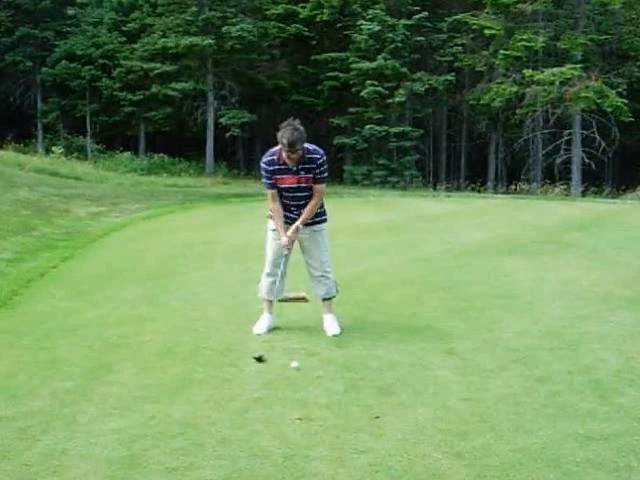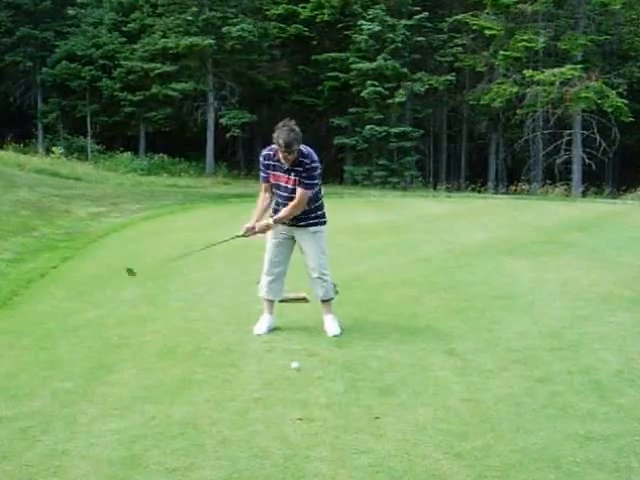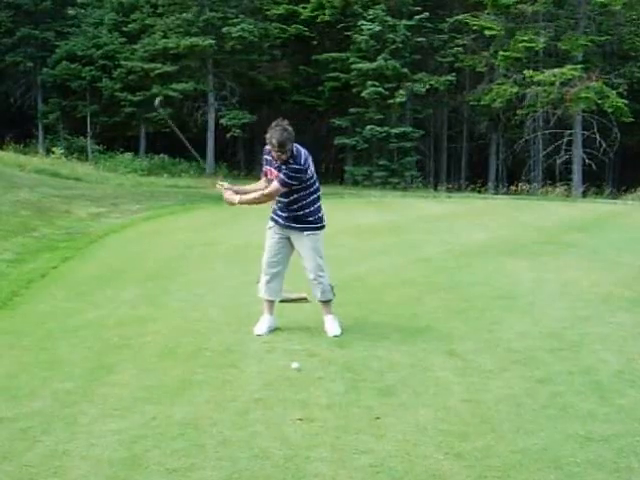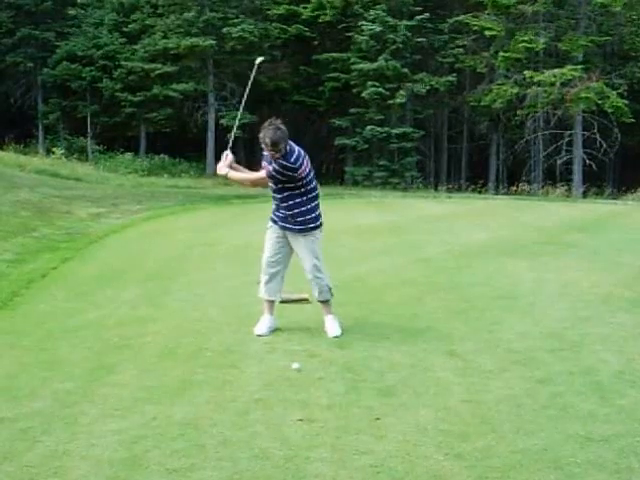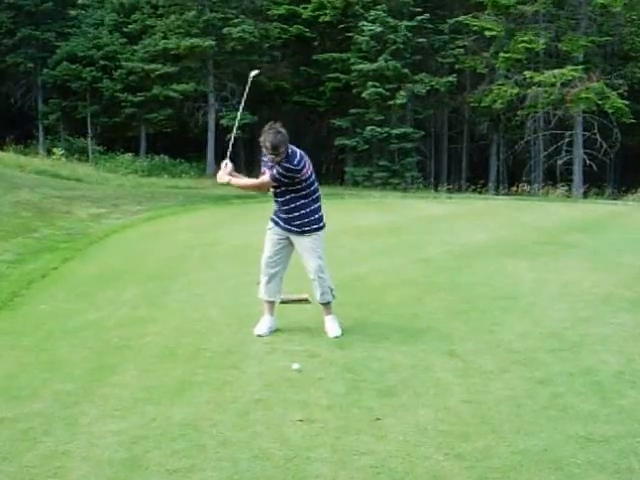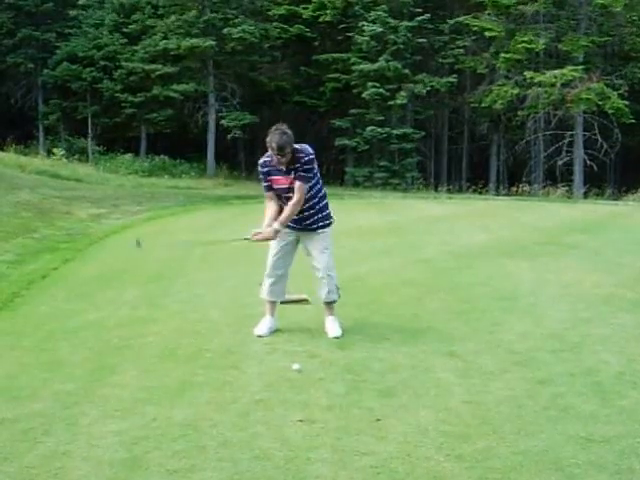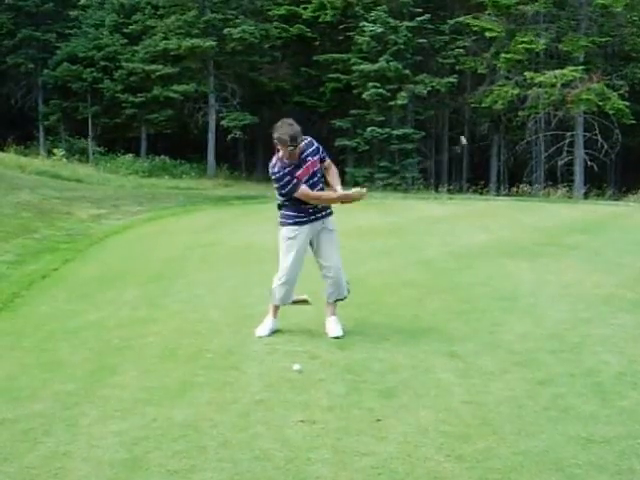
dt=0.2s
person 1, frame 1
left shoulder: (317, 157)
right shoulder: (269, 160)
left elbow: (318, 197)
right elbow: (273, 200)
left wrist: (298, 227)
right wrist: (283, 234)
left hip: (312, 220)
right hip: (280, 220)
left knee: (320, 267)
right knee: (273, 267)
left ankle: (328, 314)
right ankle: (267, 315)
person 1, frame 2
left shoulder: (310, 161)
right shoulder: (266, 156)
left elbow: (300, 202)
right elbow: (266, 192)
left wrist: (271, 223)
right wrist: (255, 220)
left hip: (310, 222)
right hip: (278, 220)
left knee: (318, 268)
right knee: (272, 267)
left ankle: (328, 315)
right ankle: (267, 315)
person 1, frame 3
left shoulder: (299, 162)
right shoulder: (268, 153)
left elbow: (271, 194)
right elbow: (266, 184)
left wrist: (237, 200)
right wrist: (236, 189)
left hip: (306, 225)
right hip: (279, 222)
left knee: (315, 269)
right knee: (270, 267)
left ankle: (329, 316)
right ankle: (268, 316)
person 1, frame 4
left shoulder: (291, 160)
right shoulder: (271, 151)
left elbow: (257, 181)
right elbow: (262, 179)
left wrist: (227, 172)
right wrist: (233, 165)
left hip: (304, 224)
right hip: (279, 221)
left knee: (314, 269)
right knee: (270, 266)
left ankle: (329, 316)
right ankle: (268, 316)
person 1, frame 5
left shoulder: (293, 162)
right shoulder: (269, 155)
left elbow: (260, 185)
right elbow: (263, 187)
left wrist: (228, 180)
right wrist: (232, 174)
left hip: (307, 225)
right hip: (280, 222)
left knee: (317, 270)
right knee: (269, 266)
left ankle: (329, 316)
right ankle: (268, 317)
person 1, frame 6
left shoulder: (306, 156)
right shoulder: (265, 164)
left elbow: (298, 199)
right elbow: (272, 200)
left wrist: (276, 228)
right wrist: (267, 225)
left hip: (316, 223)
right hip: (286, 224)
left knee: (325, 269)
right knee: (274, 268)
left ankle: (330, 317)
right ankle: (269, 317)
person 1, frame 7
left shoulder: (310, 144)
right shoulder: (278, 169)
left elbow: (329, 167)
right elbow: (311, 197)
left wrist: (339, 191)
right wrist: (345, 196)
left hip: (322, 218)
right hip: (294, 224)
left knee: (332, 266)
right knee: (287, 271)
left ankle: (331, 316)
right ankle: (271, 318)
